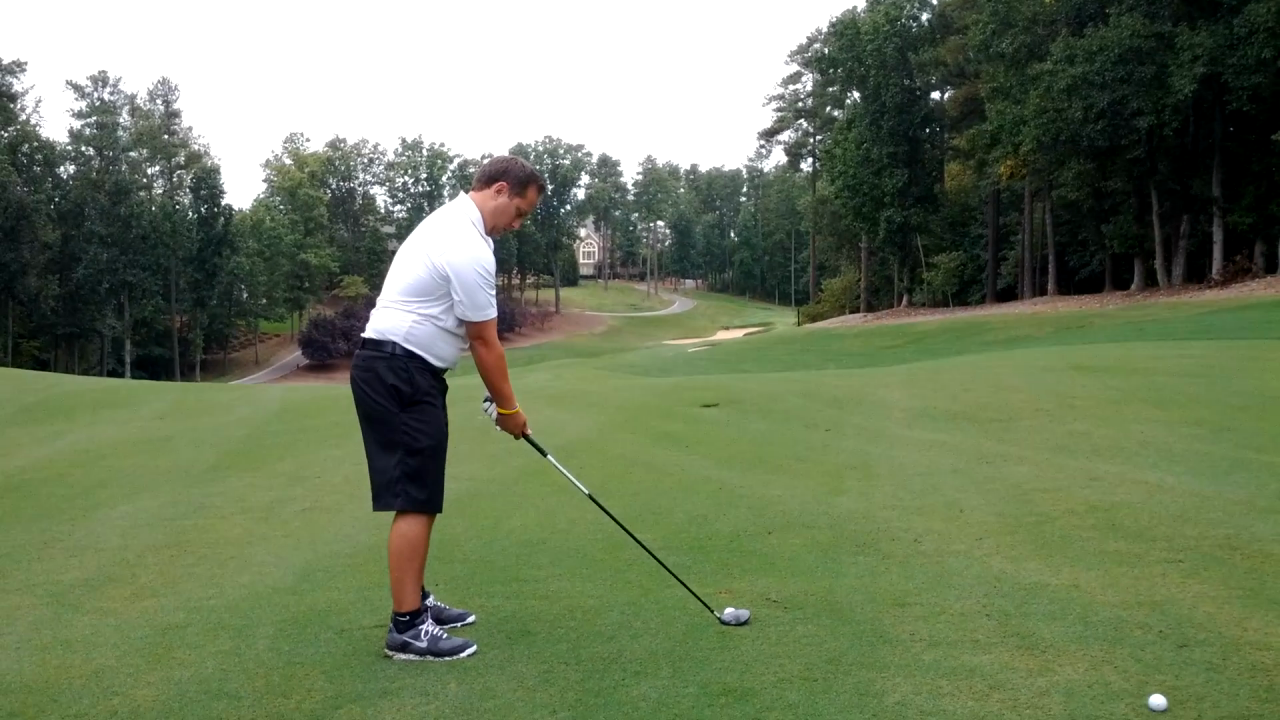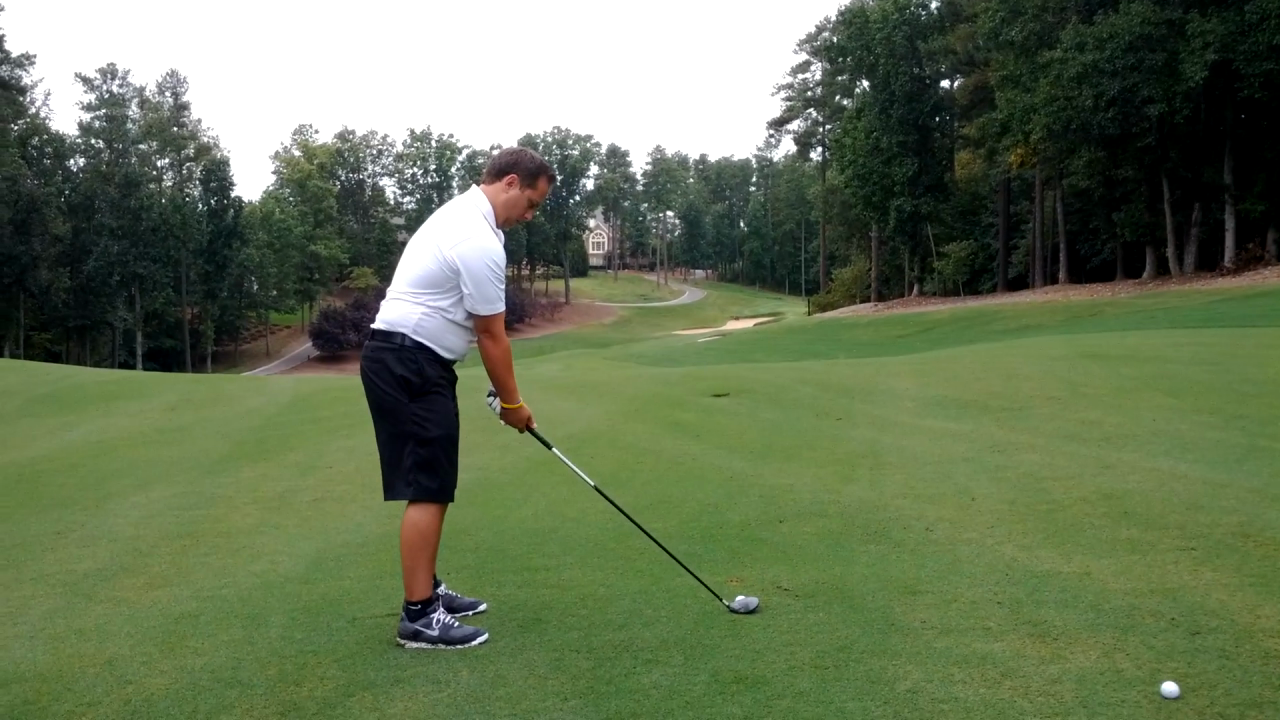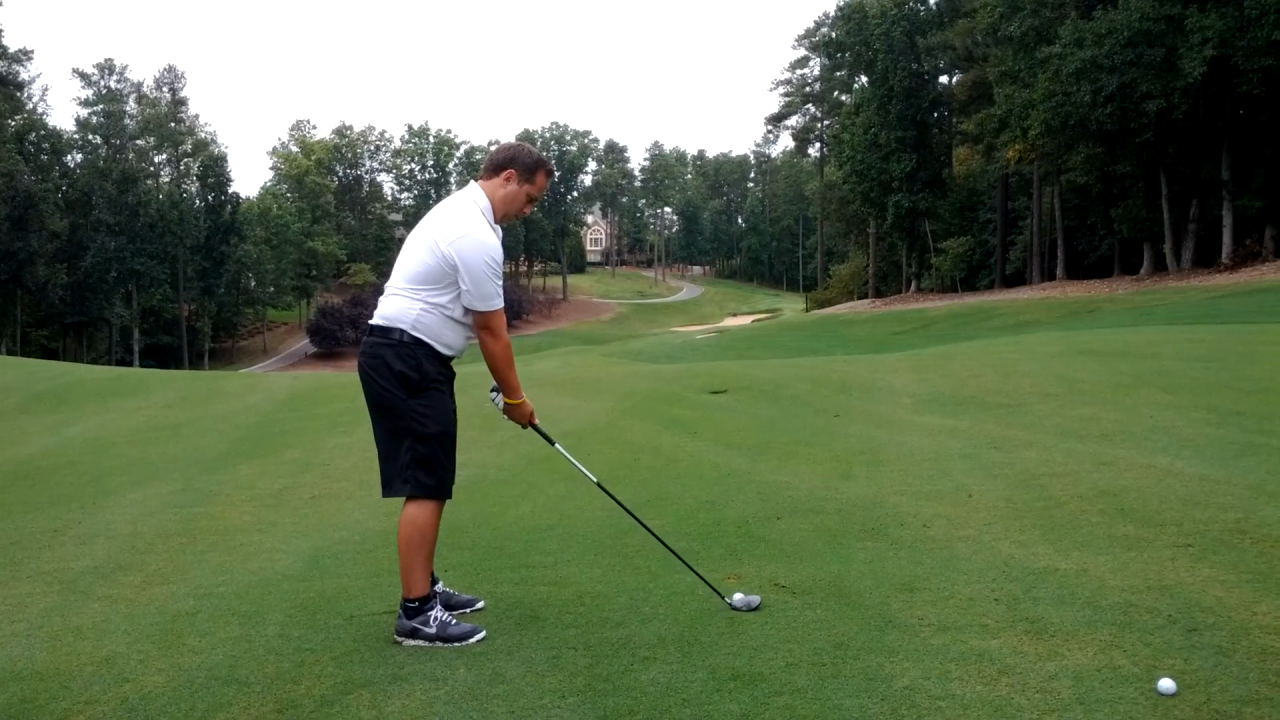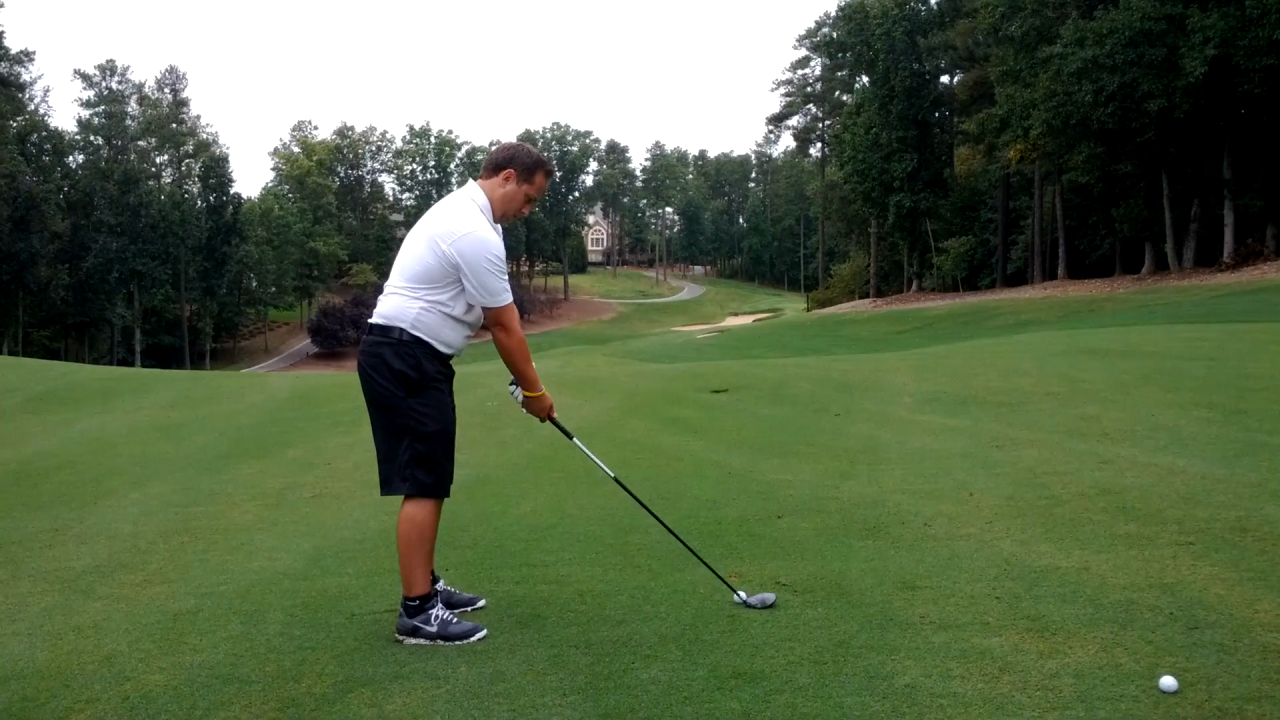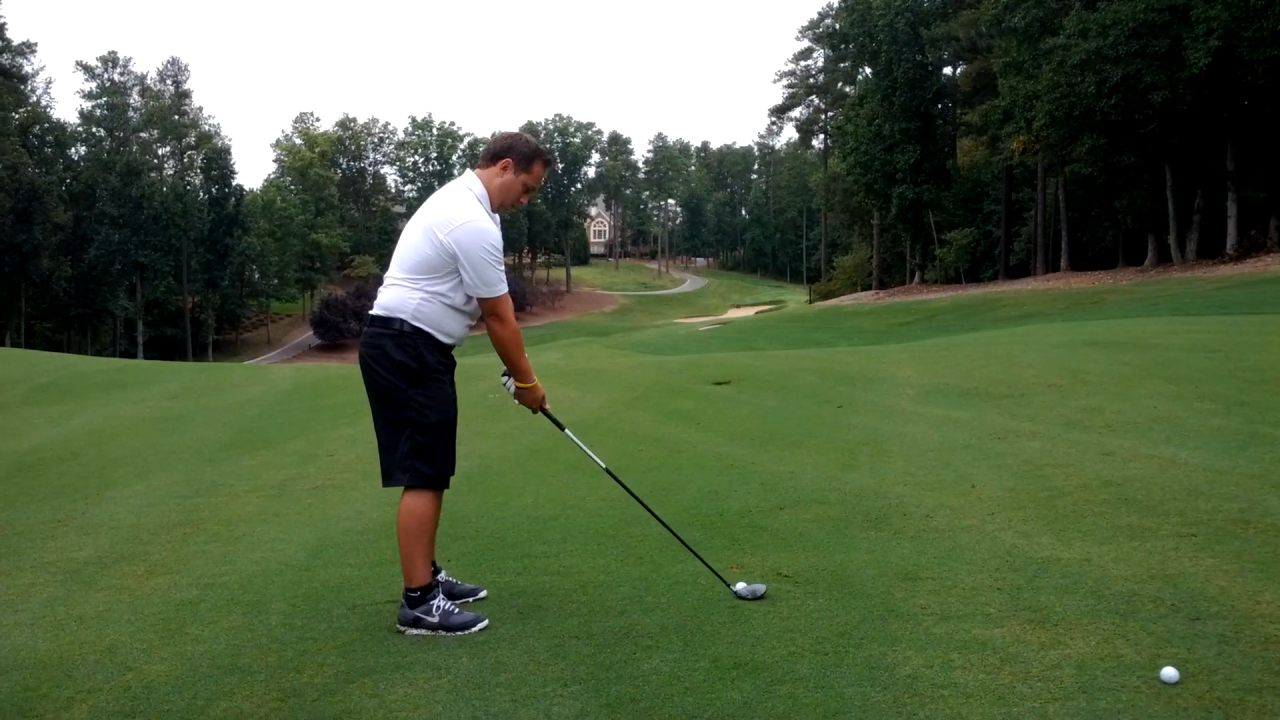
dt=0.3s
person 1, frame 1
left shoulder: (449, 219)
right shoulder: (469, 249)
right elbow: (485, 342)
right wrist: (509, 408)
left hip: (398, 367)
right hip: (399, 373)
left knee: (420, 493)
right knee: (415, 498)
left ankle: (415, 601)
right ankle: (406, 628)
person 1, frame 2
left shoulder: (462, 212)
right shoulder: (479, 243)
right elbow: (492, 336)
right wrist: (512, 403)
left hip: (407, 358)
right hip: (408, 363)
left knee: (431, 483)
right knee: (428, 487)
left ankle: (427, 590)
right ankle: (418, 615)
person 1, frame 3
left shoulder: (460, 208)
right shoulder: (477, 237)
right elbow: (492, 332)
right wrist: (515, 397)
left hip: (405, 354)
right hip: (405, 359)
left knee: (429, 480)
right knee: (425, 484)
left ankle: (424, 587)
right ankle: (416, 614)
person 1, frame 4
left shoulder: (460, 208)
right shoulder: (476, 234)
left elbow: (493, 315)
right elbow: (504, 326)
left wrist: (526, 375)
right wrist: (534, 390)
left hip: (404, 353)
right hip: (404, 358)
left knee: (429, 479)
right knee: (423, 482)
left ankle: (424, 585)
right ankle: (416, 612)
person 1, frame 5
left shoulder: (458, 197)
right shoulder: (473, 224)
left elbow: (490, 306)
right elbow: (499, 316)
left wrist: (517, 369)
right wrist: (527, 381)
left hip: (409, 345)
right hip: (406, 349)
left knee: (430, 470)
right knee: (423, 474)
left ankle: (428, 576)
right ankle: (418, 603)
